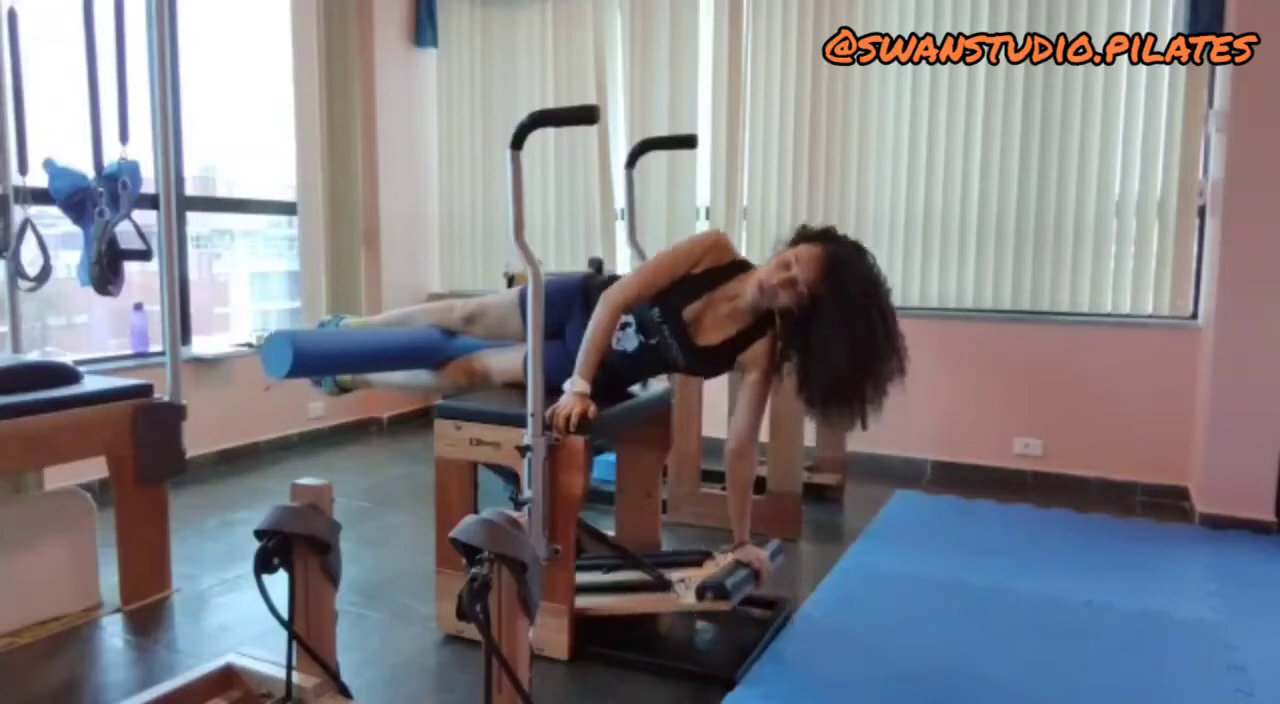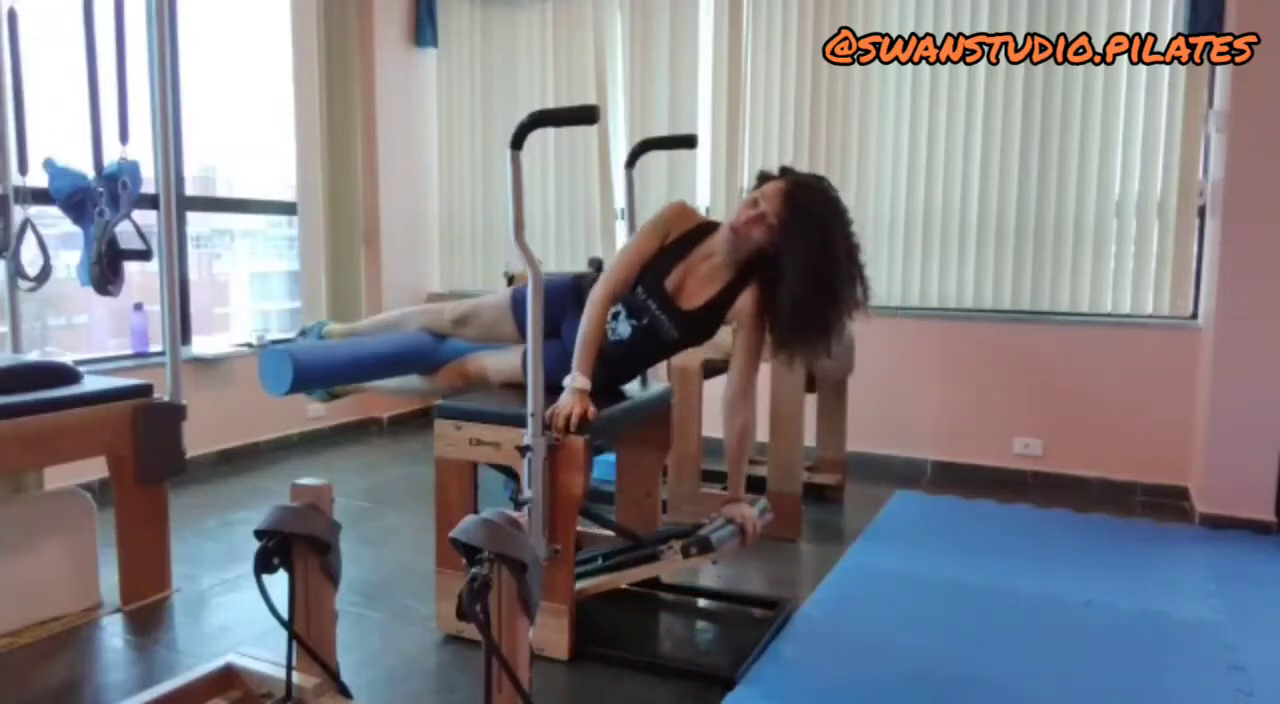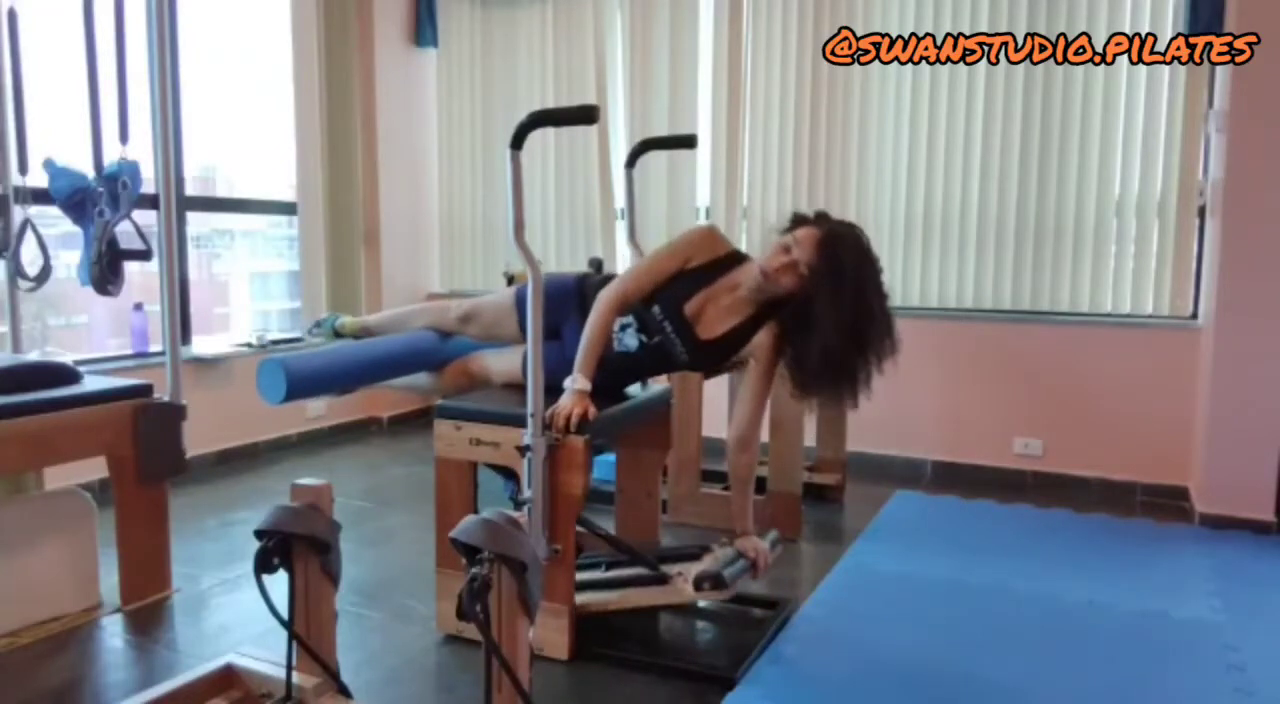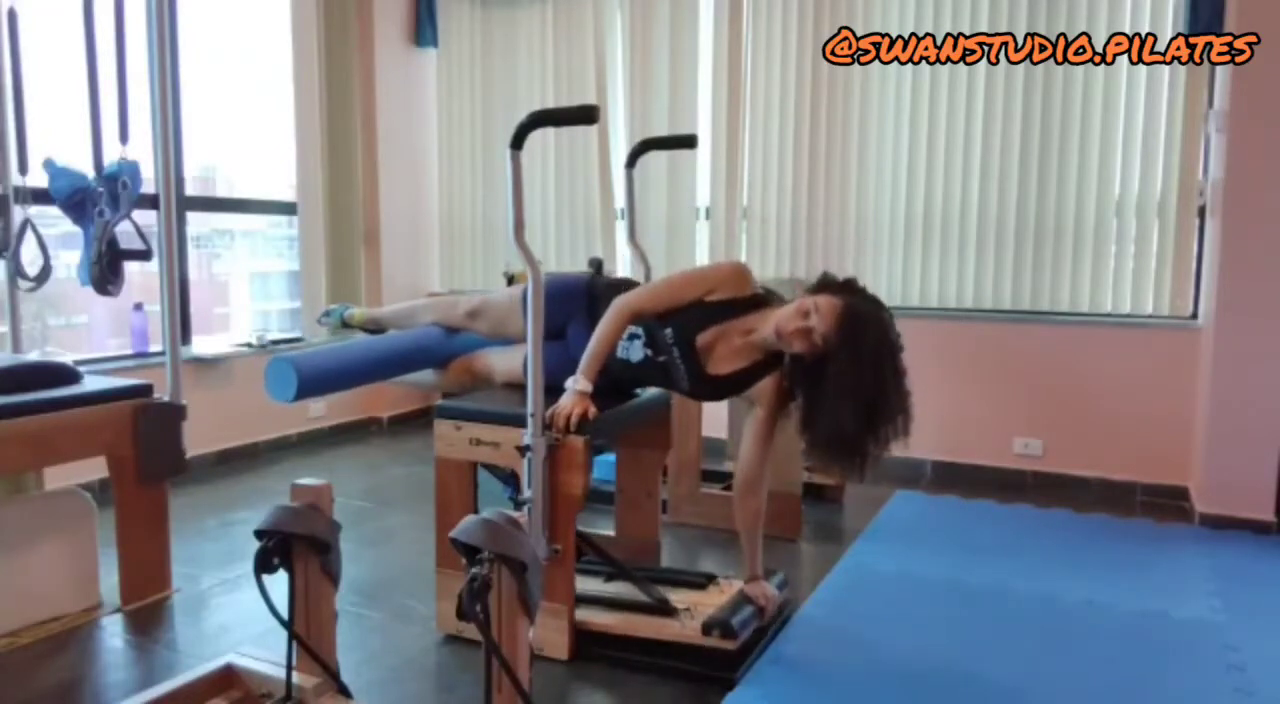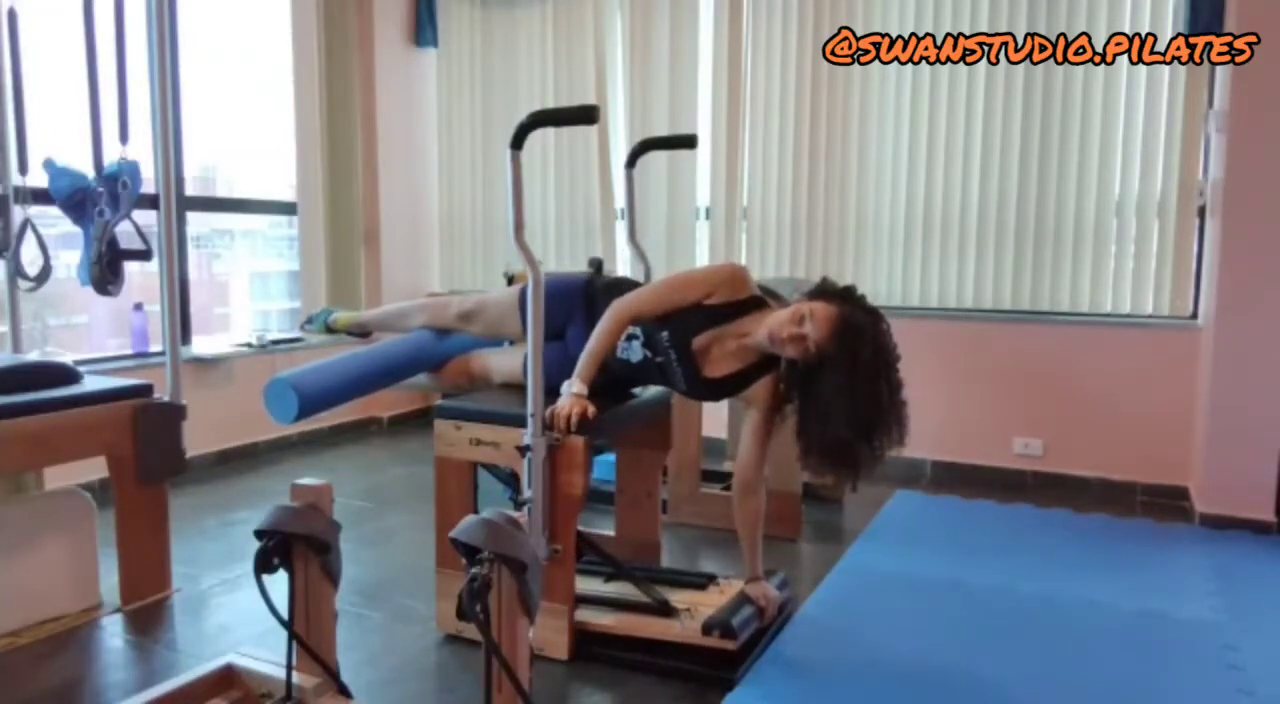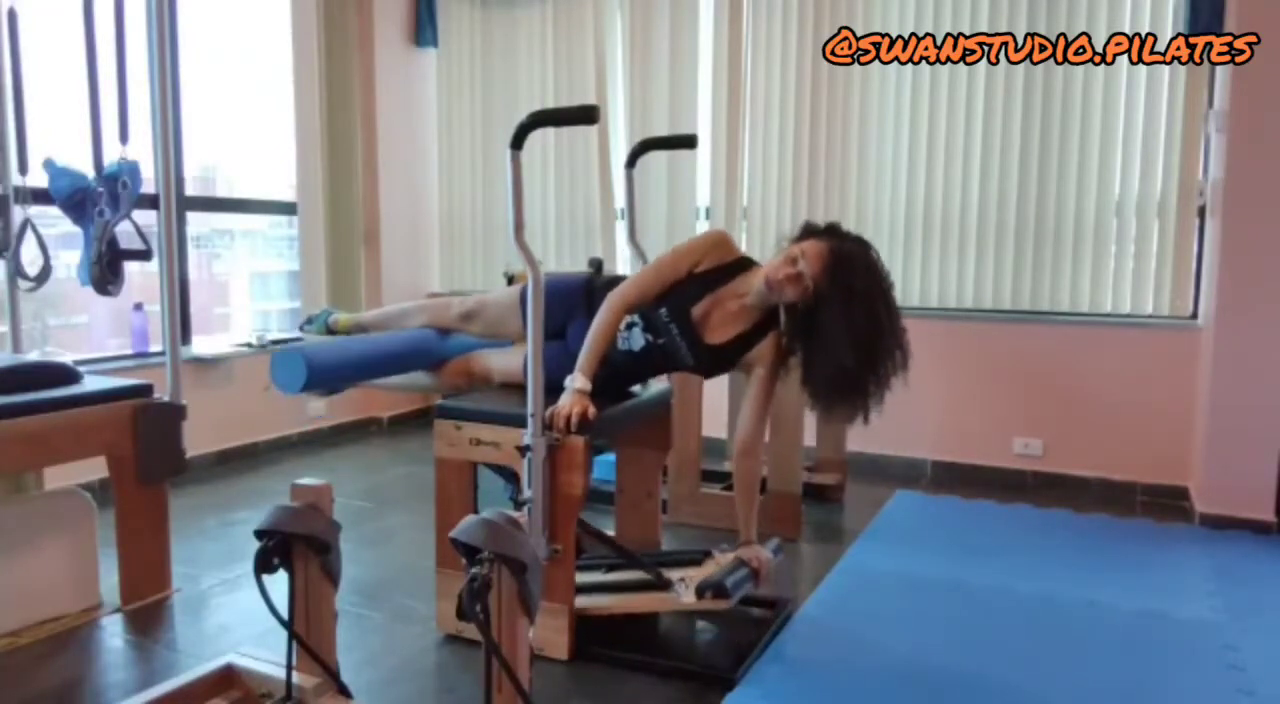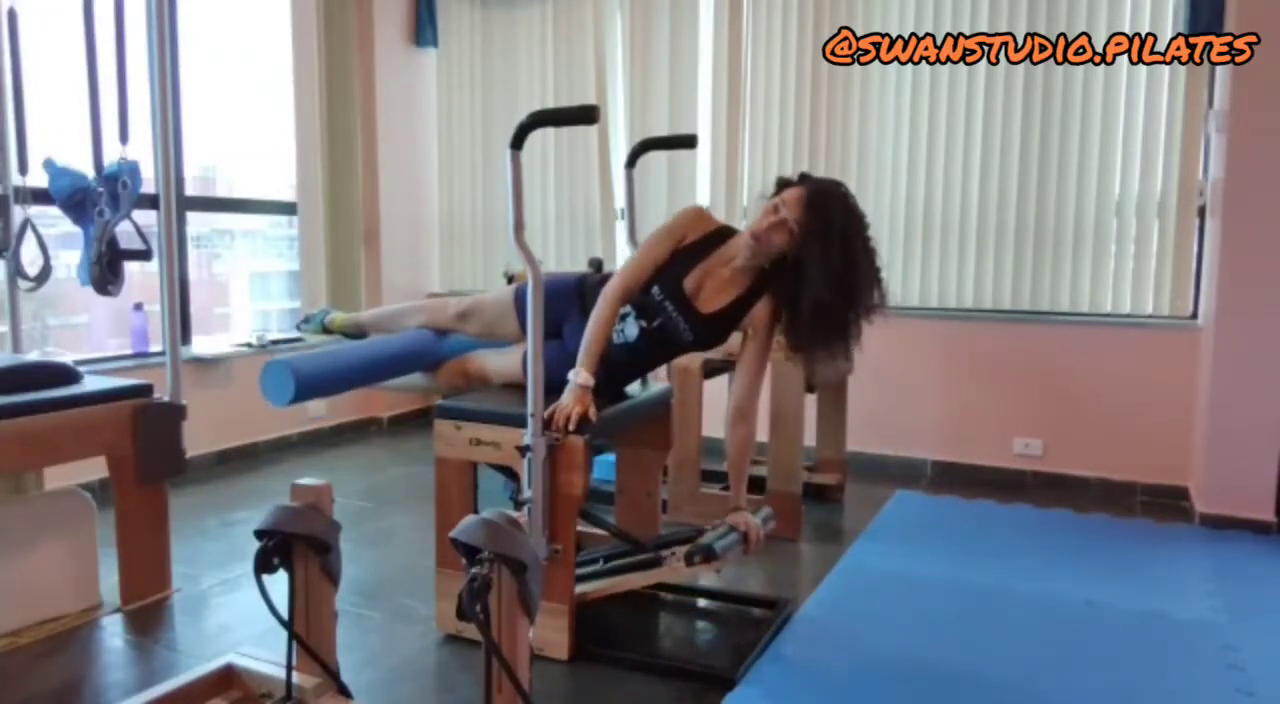
dt=0.7s
person 1, frame 1
left shoulder: (760, 349)
right shoulder: (713, 251)
left elbow: (741, 445)
right elbow: (615, 298)
left wrist: (741, 539)
right wrist: (576, 385)
left hip: (608, 369)
right hip: (582, 304)
left knee: (469, 371)
right knee: (463, 315)
left ankle: (351, 378)
right ankle: (352, 328)
person 1, frame 2
left shoulder: (748, 301)
right shoulder: (680, 220)
left elbow: (739, 401)
right elbow: (604, 292)
left wrist: (734, 495)
right wrist: (577, 383)
left hip: (605, 364)
right hip: (574, 305)
left knee: (462, 373)
right knee: (453, 319)
left ankle: (343, 384)
right ankle: (336, 335)
person 1, frame 3
left shoulder: (763, 337)
right shoulder: (708, 245)
left elbow: (743, 440)
right elbow: (613, 296)
left wrist: (743, 530)
right wrist: (577, 384)
left hip: (605, 367)
right hip: (578, 303)
left knee: (467, 373)
right knee: (460, 316)
right ankle: (354, 326)
person 1, frame 4
left shoulder: (769, 384)
right shoulder: (732, 282)
left elbow: (750, 481)
right elbow: (625, 305)
left wrist: (753, 574)
right wrist: (576, 386)
left hip: (608, 371)
right hip: (590, 307)
left knee: (473, 369)
right knee: (469, 313)
right ankle: (364, 317)
person 1, frame 5
left shoulder: (763, 387)
right shoulder: (731, 284)
left elbow: (748, 483)
right elbow: (623, 308)
left wrist: (755, 575)
right wrist: (576, 387)
left hip: (607, 370)
right hip: (586, 306)
left knee: (466, 372)
right knee: (461, 312)
right ankle: (350, 320)
person 1, frame 6
left shoulder: (766, 346)
right shoulder: (717, 250)
left elbow: (747, 446)
right elbow: (620, 299)
left wrist: (748, 539)
right wrist: (579, 383)
left hip: (606, 370)
right hip: (584, 305)
left knee: (462, 372)
right knee: (461, 314)
right ankle: (345, 322)
person 1, frame 7
left shoulder: (761, 309)
right shoulder: (697, 225)
left elbow: (742, 412)
right elbow: (617, 289)
left wrist: (738, 503)
right wrist: (581, 380)
left hip: (604, 364)
right hip: (579, 304)
left knee: (463, 372)
right knee: (453, 313)
right ankle: (343, 322)
